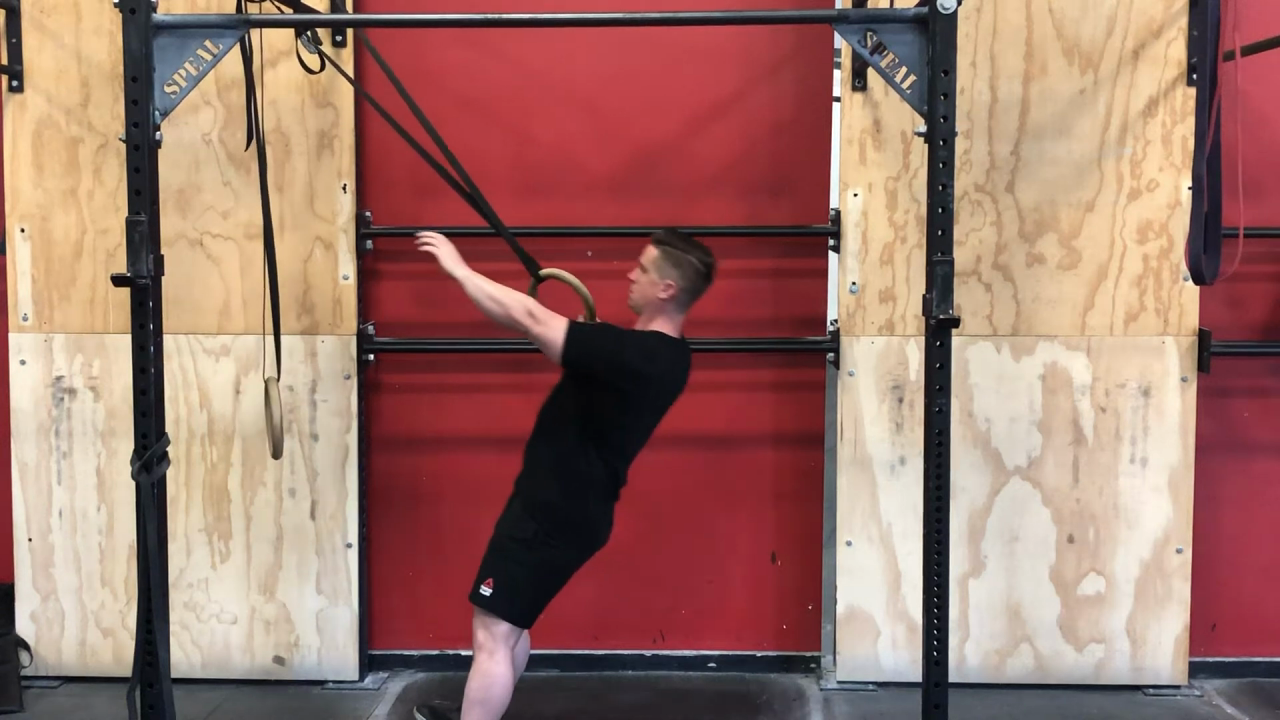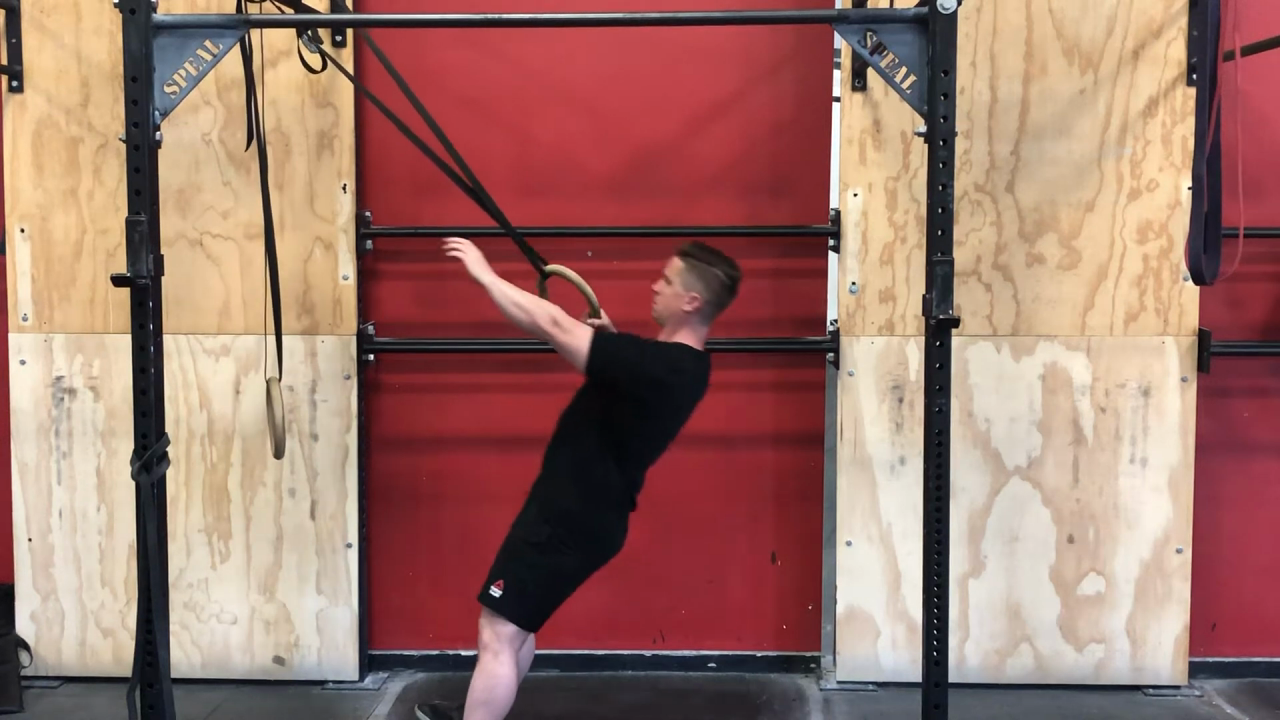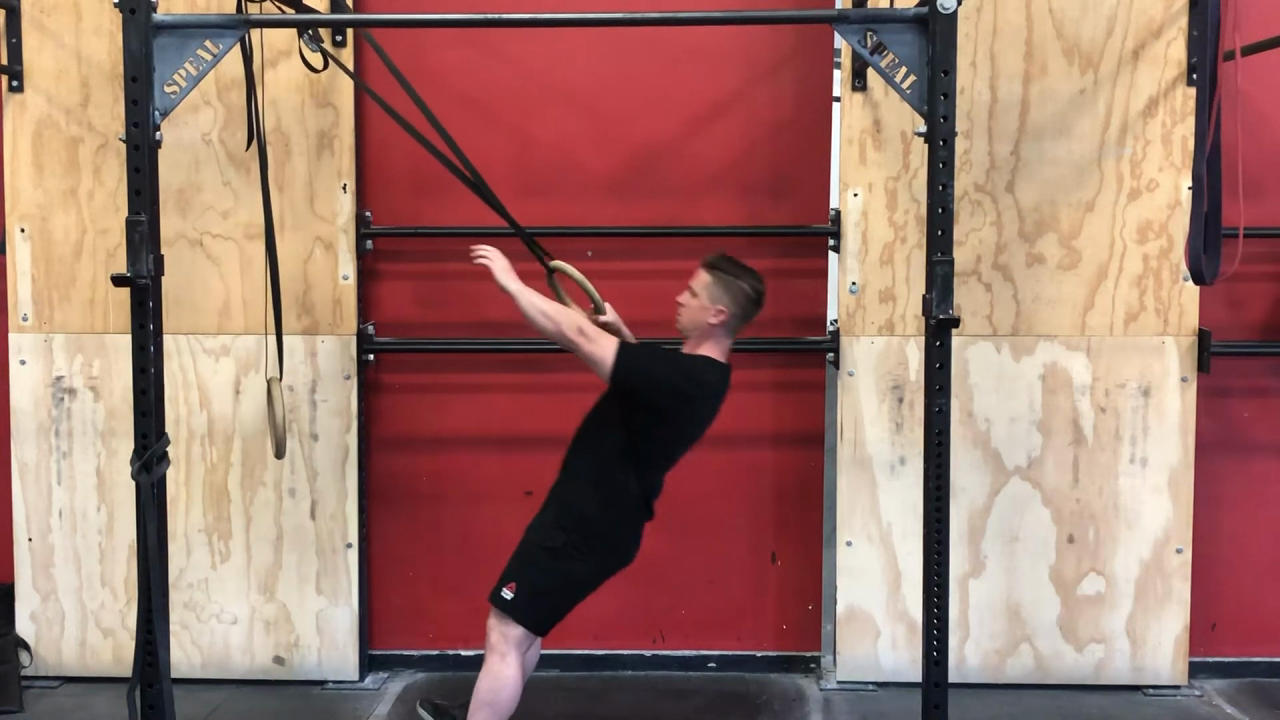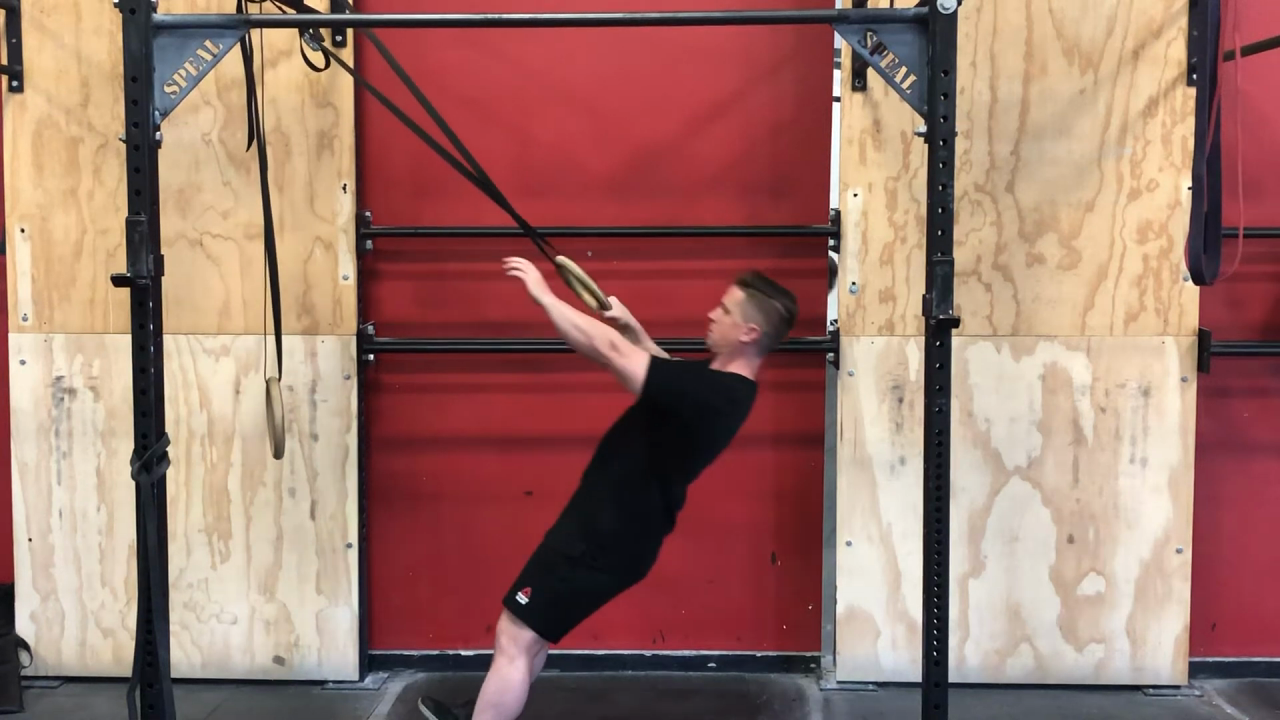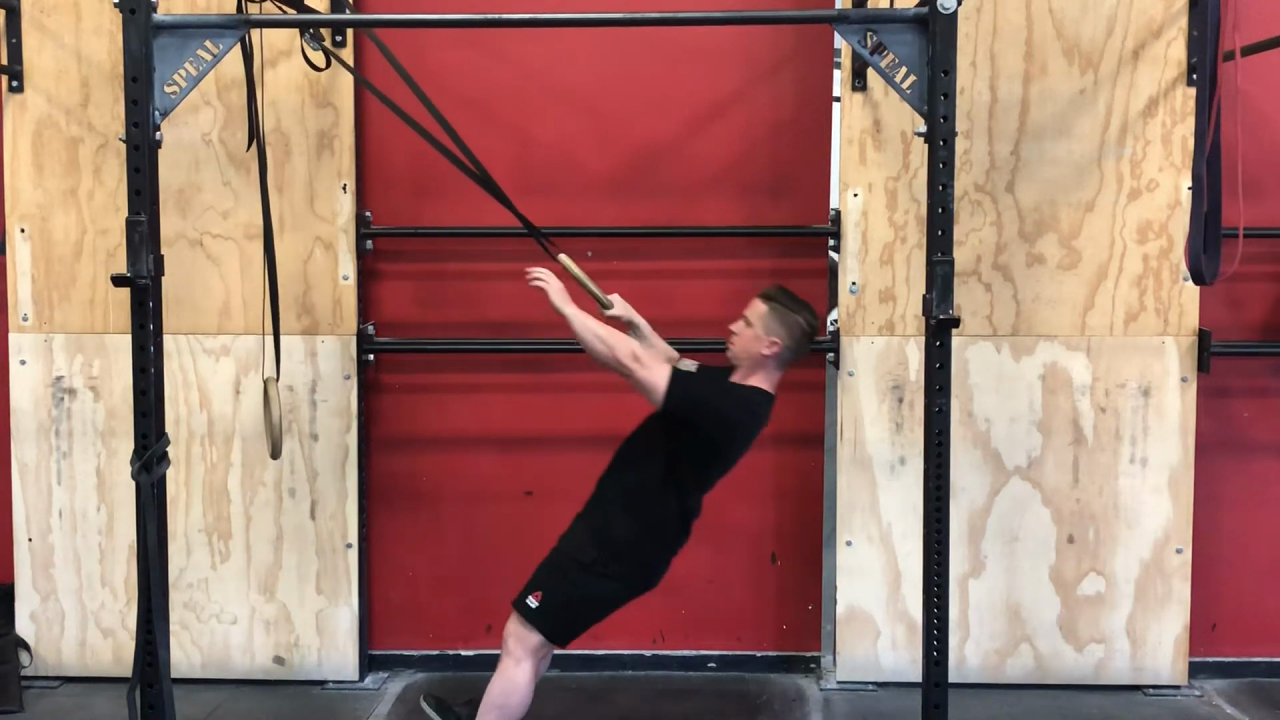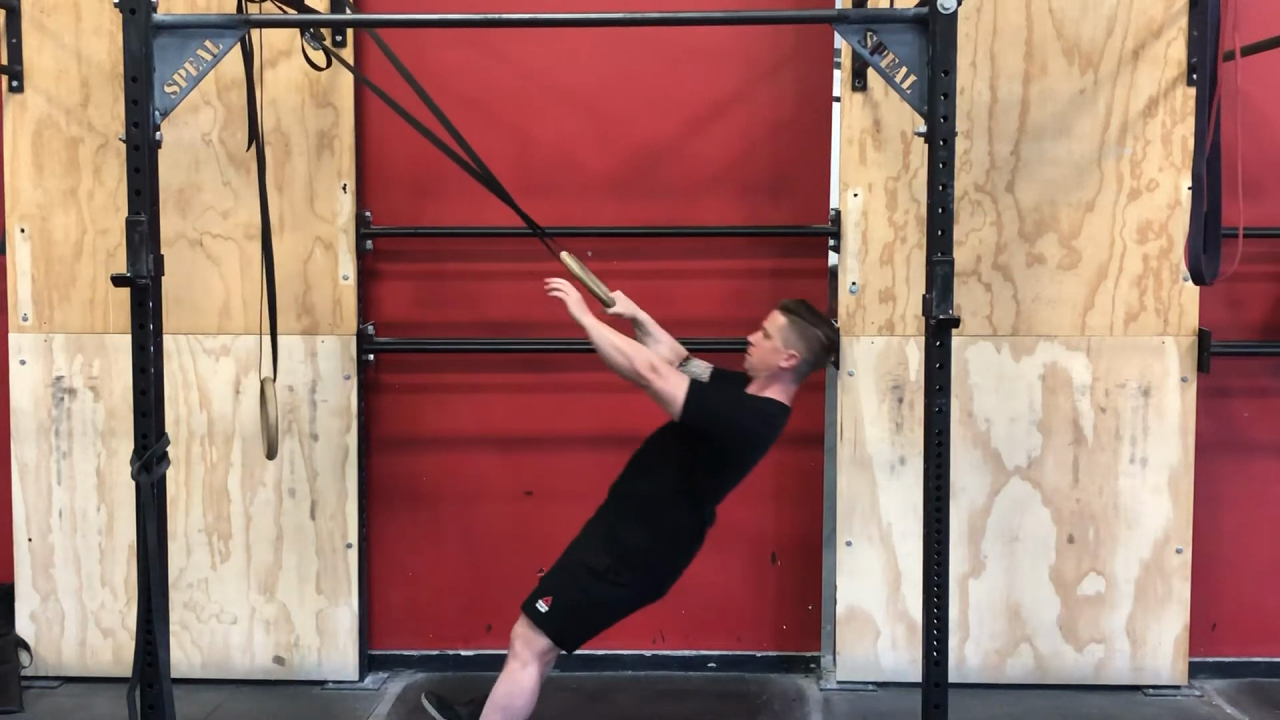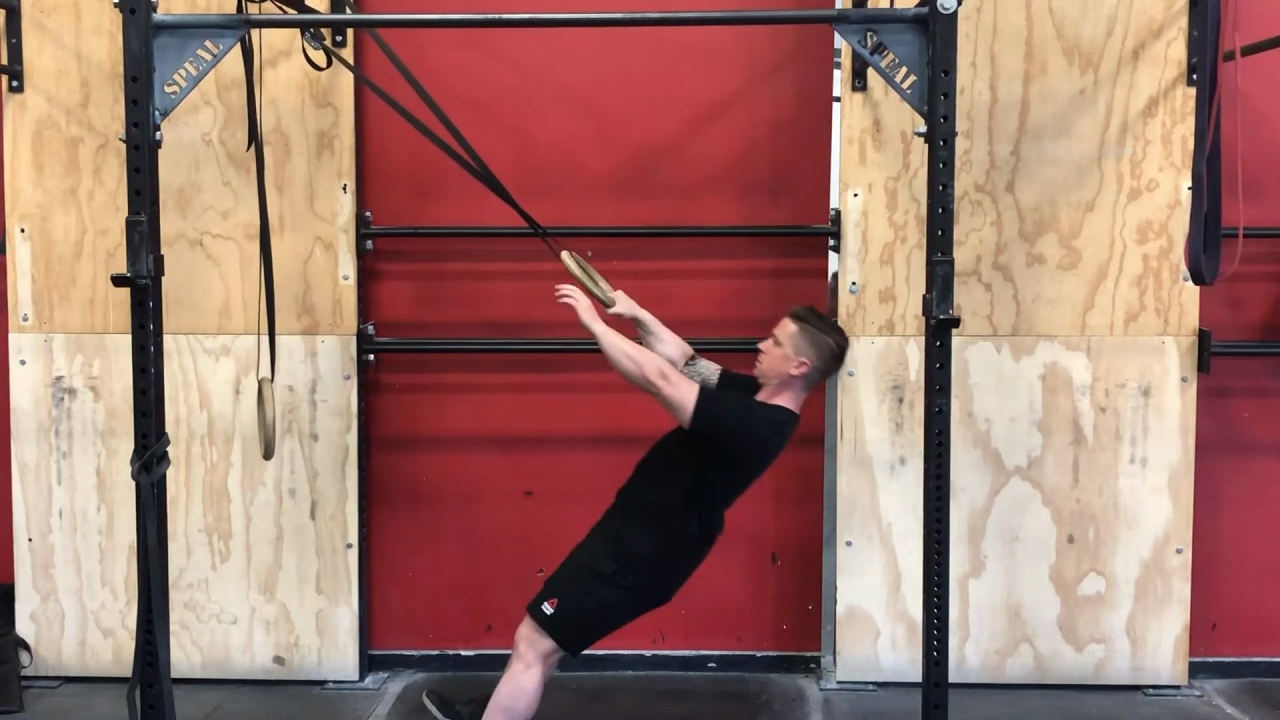
dt=0.1s
person 1, frame 1
left shoulder: (637, 355)
right shoulder: (663, 352)
left elbow: (530, 319)
left wrist: (457, 267)
right wrist: (591, 331)
left hip: (555, 510)
right hip: (570, 504)
left knee: (493, 632)
right knee: (508, 622)
person 1, frame 2
left shoulder: (658, 367)
right shoulder: (682, 362)
left elbow: (554, 327)
left wrist: (484, 274)
right wrist: (609, 333)
left hip: (570, 517)
right hip: (585, 510)
left knee: (499, 633)
right knee: (516, 624)
person 1, frame 3
left shoulder: (682, 377)
right shoulder: (700, 370)
left elbow: (580, 338)
left wrist: (510, 281)
right wrist: (617, 326)
left hip: (586, 524)
right hip: (596, 514)
left knee: (505, 635)
right knee: (521, 625)
person 1, frame 4
left shoulder: (710, 395)
right shoulder: (723, 383)
left elbow: (609, 351)
right elbow: (665, 372)
left wrist: (543, 294)
right wrist: (629, 324)
left hip: (606, 536)
right hip: (615, 524)
left knee: (515, 638)
right knee: (533, 626)
person 1, frame 5
left shoulder: (727, 405)
right shoulder: (737, 388)
left elbow: (633, 362)
right elbow: (672, 365)
left wrist: (566, 305)
right wrist: (631, 318)
left hip: (621, 542)
right hip: (623, 527)
left knee: (522, 640)
right knee: (536, 627)
person 1, frame 6
left shoulder: (744, 417)
right shoulder: (749, 397)
left elbow: (651, 373)
right elbow: (680, 366)
left wrist: (583, 315)
right wrist: (636, 317)
left hip: (632, 551)
right hip: (635, 536)
left knee: (529, 642)
right knee: (544, 627)
person 1, frame 7
left shoulder: (752, 424)
right shoulder: (757, 399)
left elbow: (661, 378)
right elbow: (686, 362)
left wrist: (594, 322)
right wrist: (635, 314)
left hip: (639, 554)
right hip: (637, 536)
left knee: (533, 644)
right knee: (543, 623)
